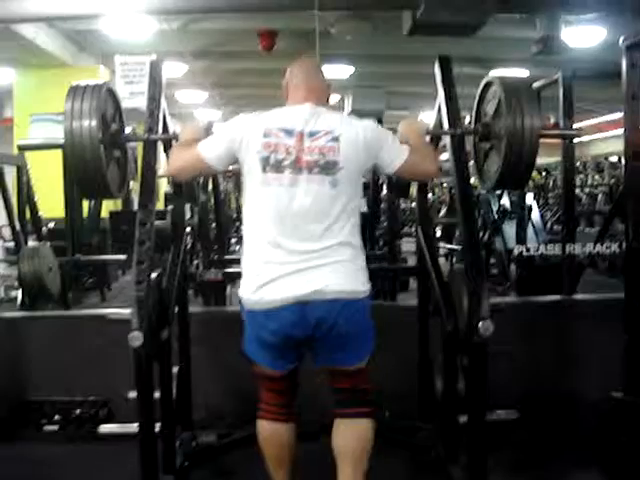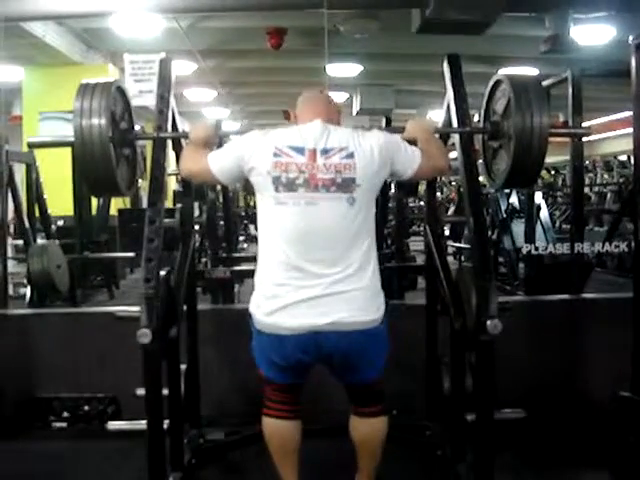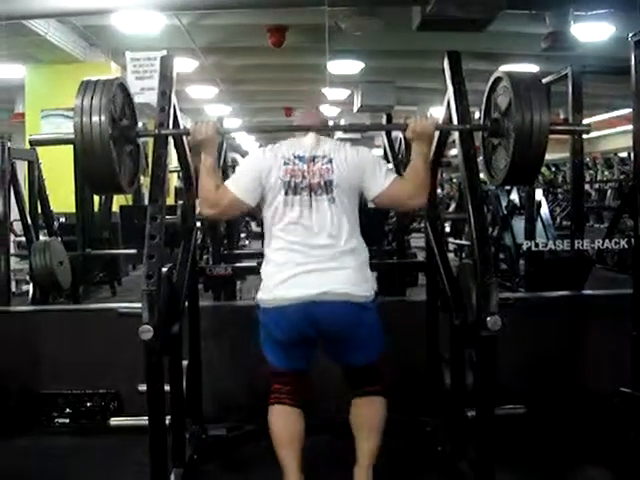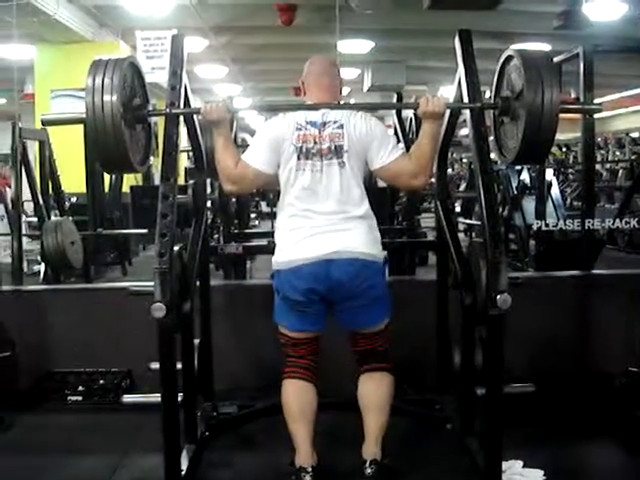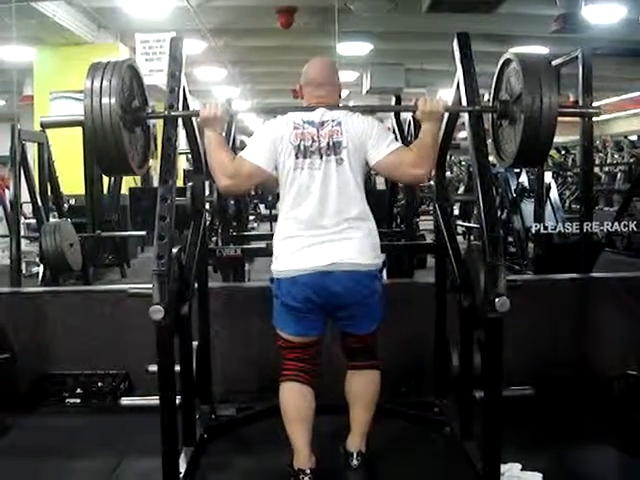
dt=1s
person 1, frame 1
left shoulder: (248, 127)
right shoulder: (360, 130)
left elbow: (177, 167)
right elbow: (427, 168)
left wrist: (188, 138)
right wrist: (414, 136)
left hip: (269, 297)
right hip: (341, 295)
left knee: (275, 399)
right knee: (353, 398)
person 1, frame 2
left shoulder: (258, 145)
right shoulder: (374, 145)
left elbow: (190, 168)
right elbow: (438, 163)
left wrist: (199, 138)
right wrist: (423, 133)
left hip: (279, 318)
right hip: (356, 319)
left knee: (280, 402)
right knee: (367, 401)
person 1, frame 3
left shoulder: (265, 158)
right shoulder: (355, 156)
left elbow: (212, 206)
right elbow: (414, 197)
left wrist: (207, 151)
right wrist: (421, 144)
left hip: (282, 300)
right hip: (348, 297)
left knee: (285, 390)
right knee: (367, 384)
person 1, frame 4
left shoulder: (278, 128)
right shoulder: (365, 125)
left elbow: (234, 181)
right elbow: (415, 176)
left wrist: (220, 128)
right wrist: (431, 123)
left hip: (296, 263)
right hip: (358, 260)
left knee: (299, 363)
right knee: (374, 358)
person 1, frame 5
left shoulder: (277, 129)
right shoulder: (362, 126)
left elbow: (229, 179)
right elbow: (416, 169)
left wrist: (212, 129)
right wrist: (431, 123)
left hip: (296, 271)
right hip: (356, 267)
left knee: (297, 366)
right knee: (362, 355)
